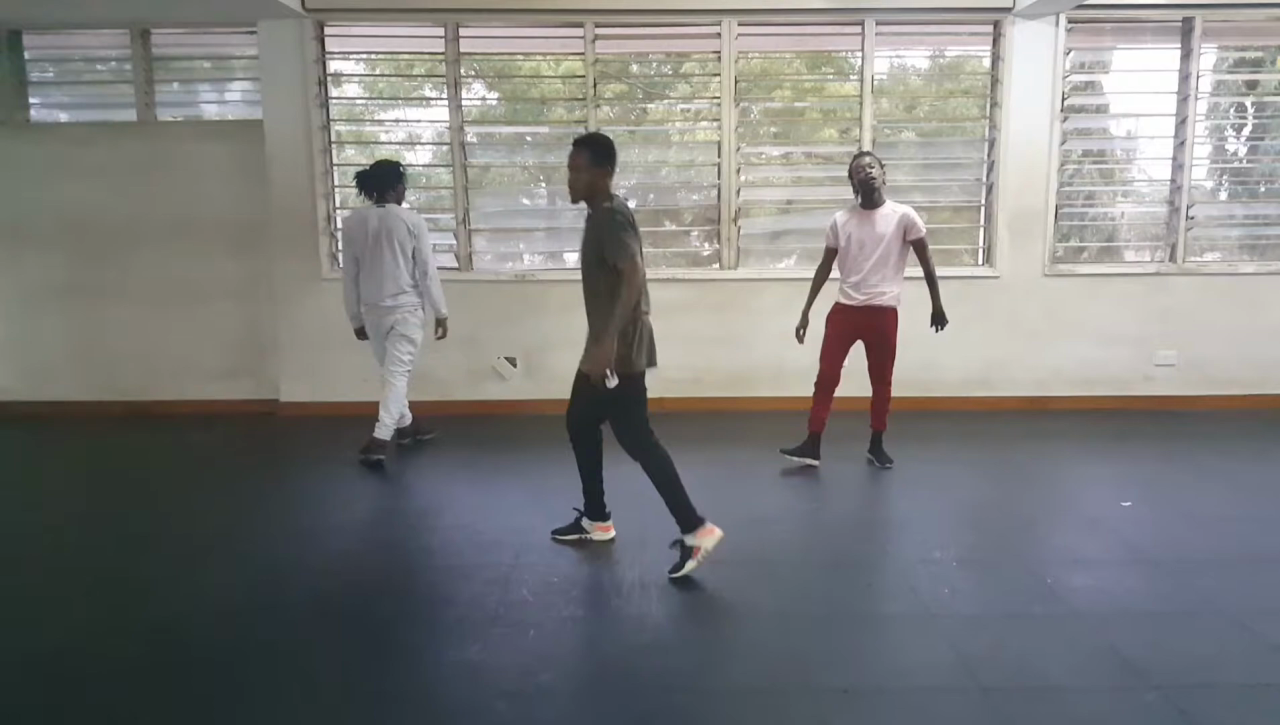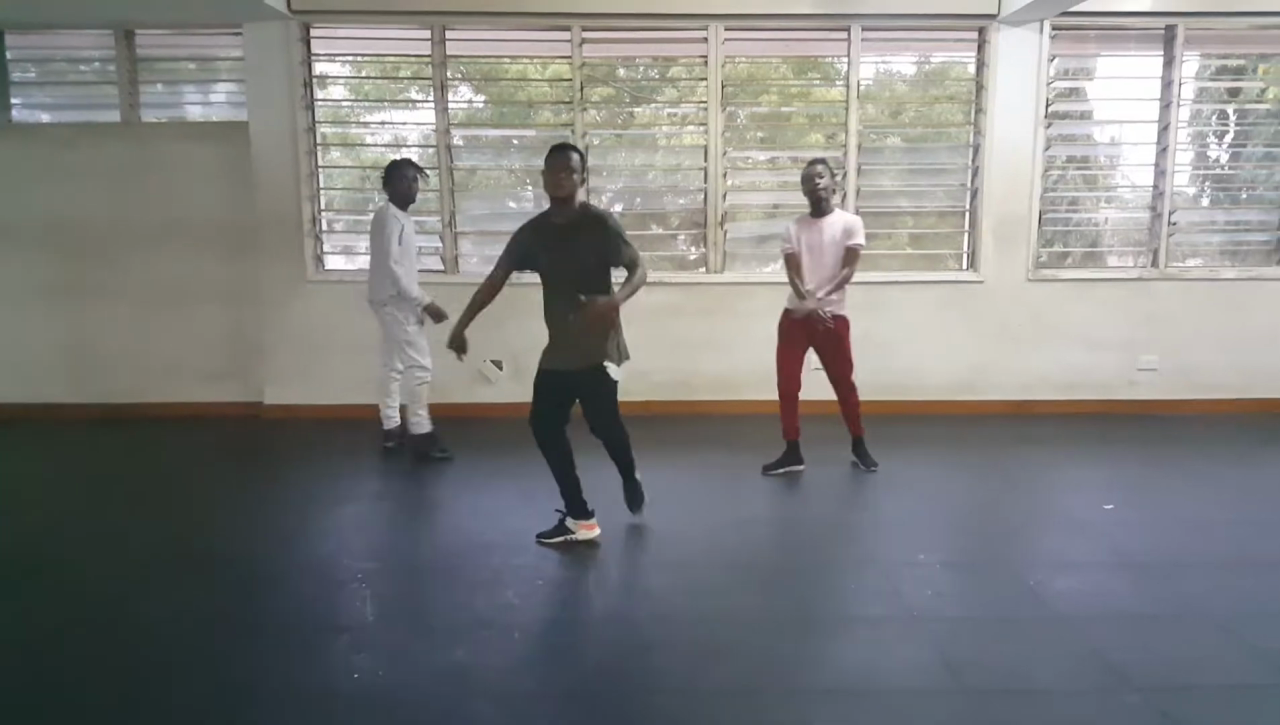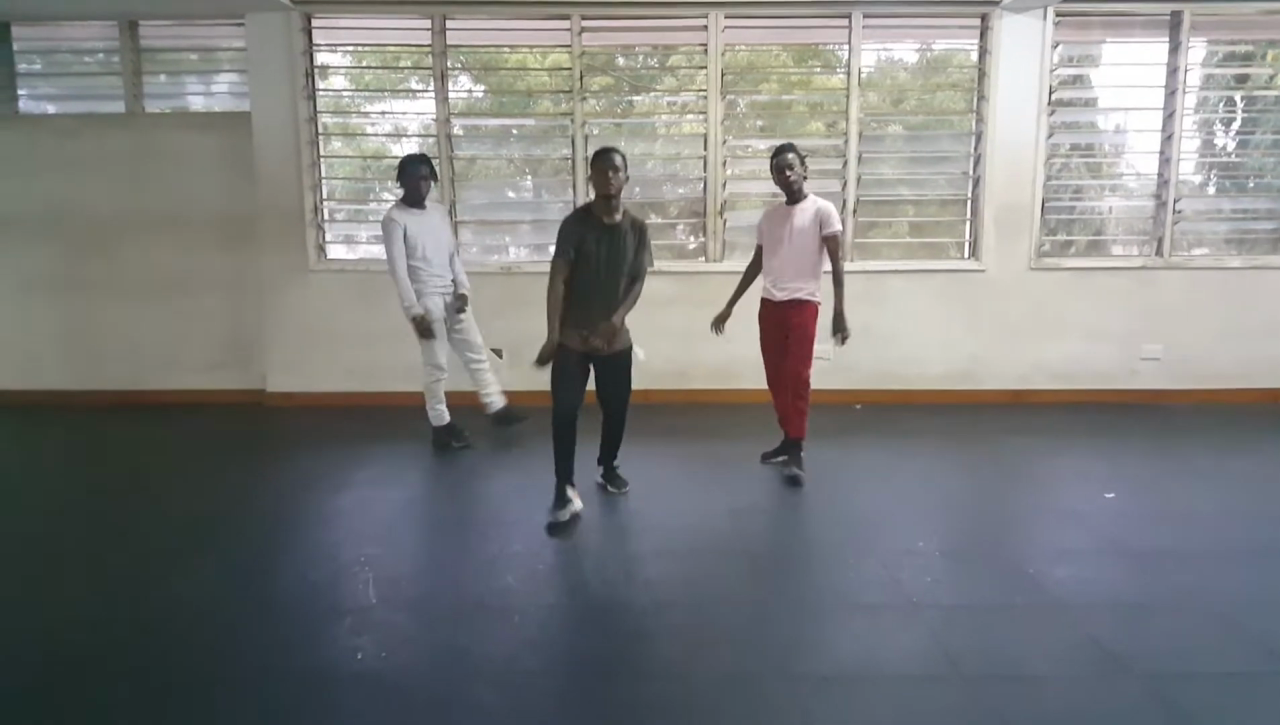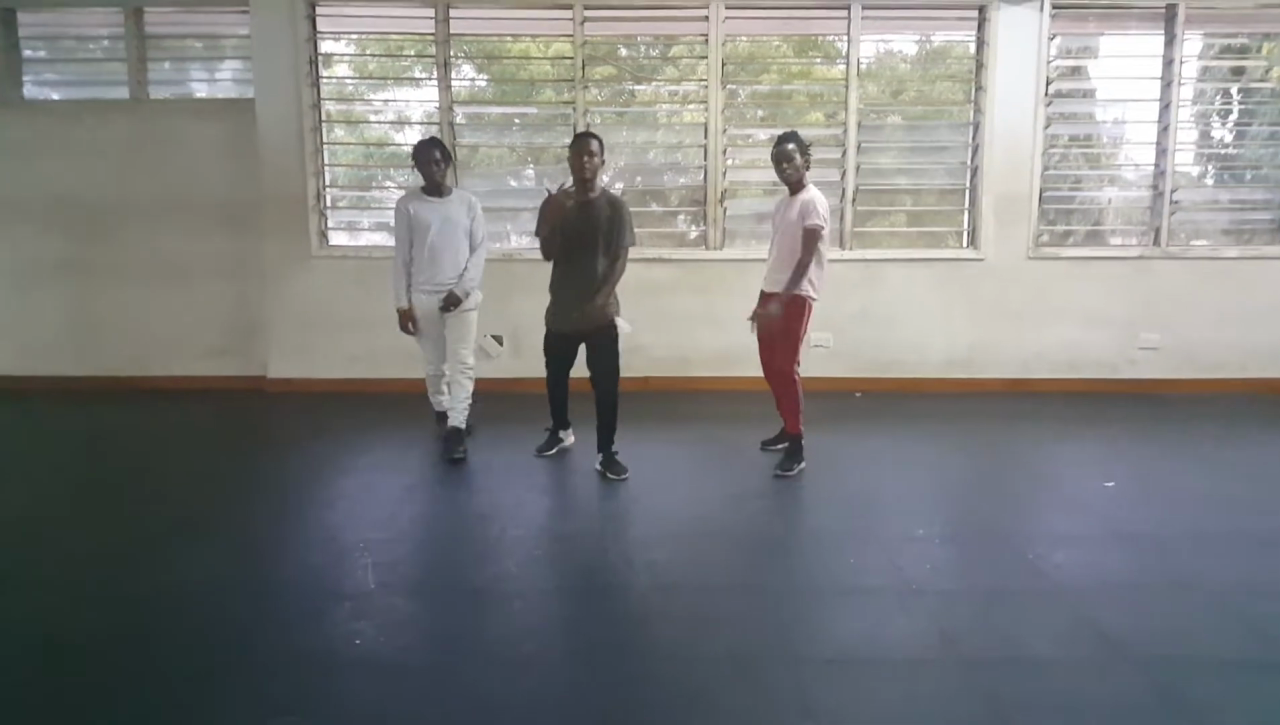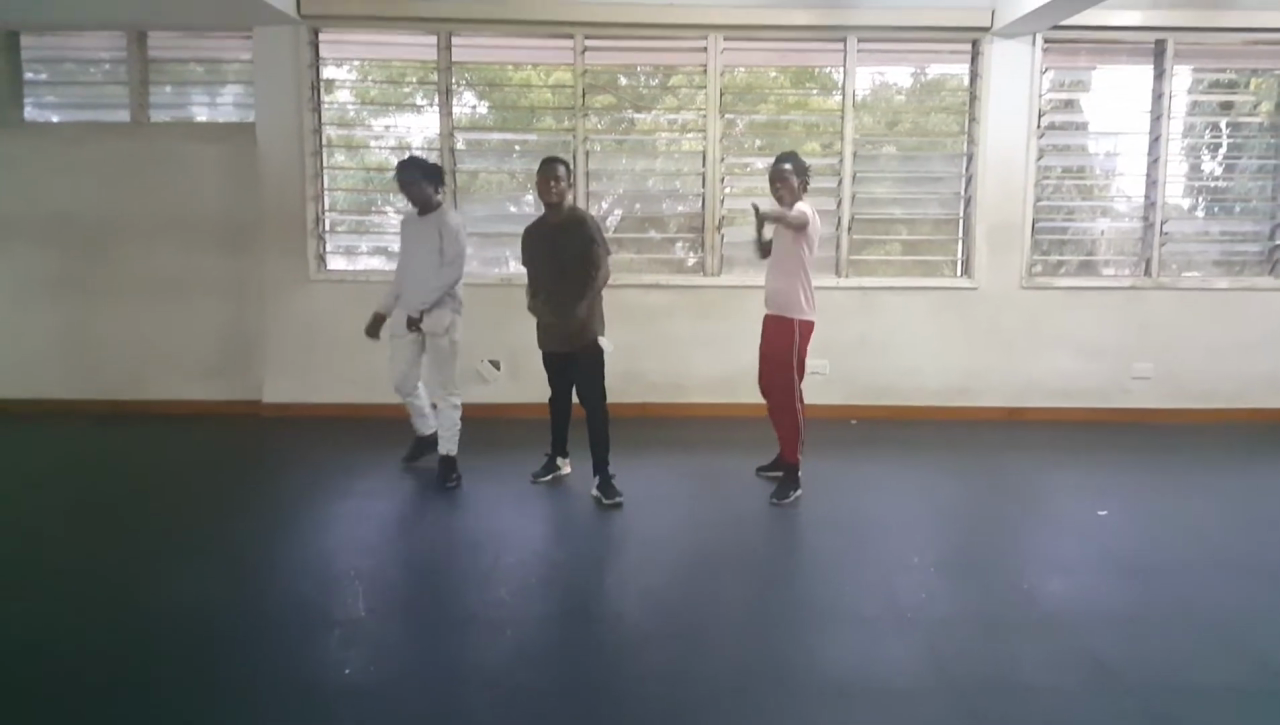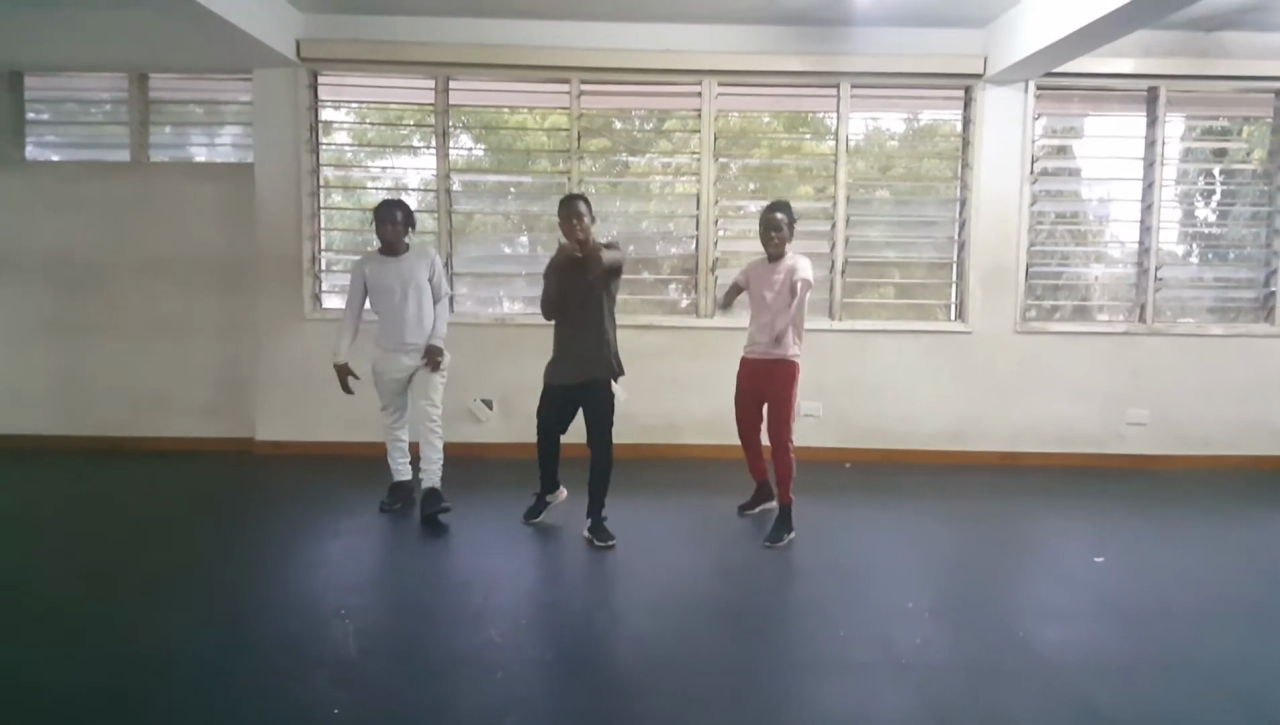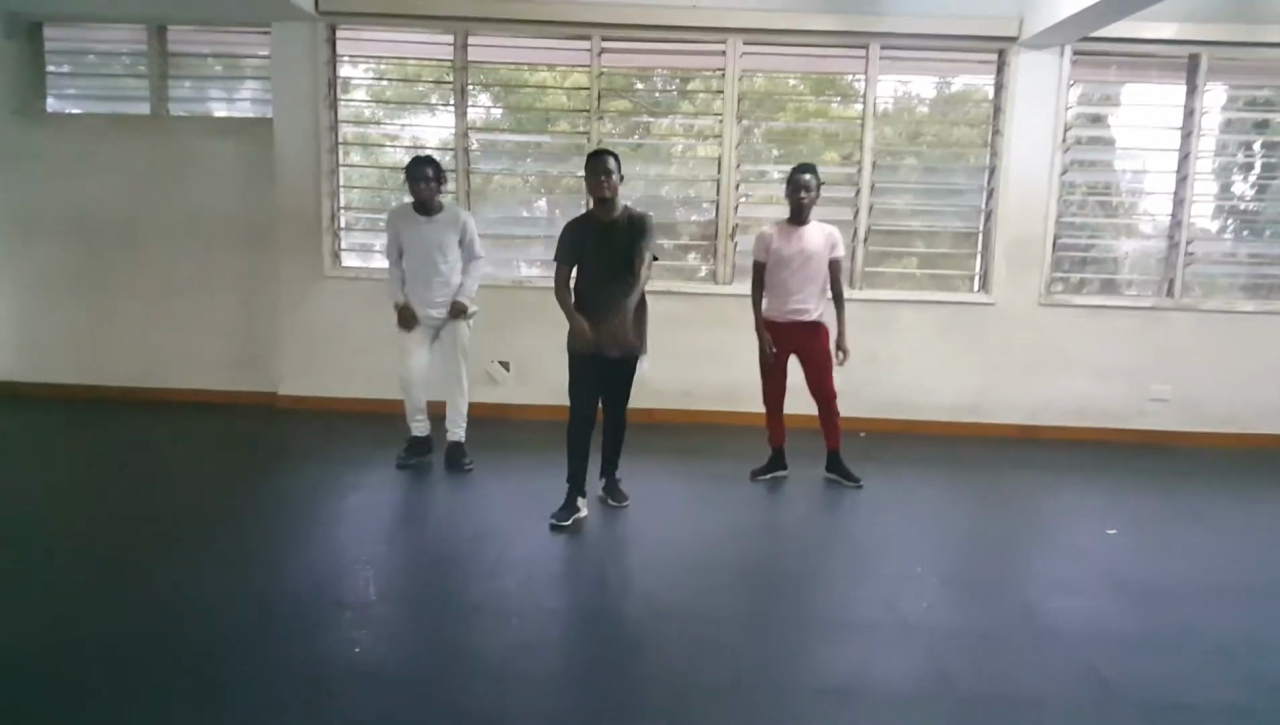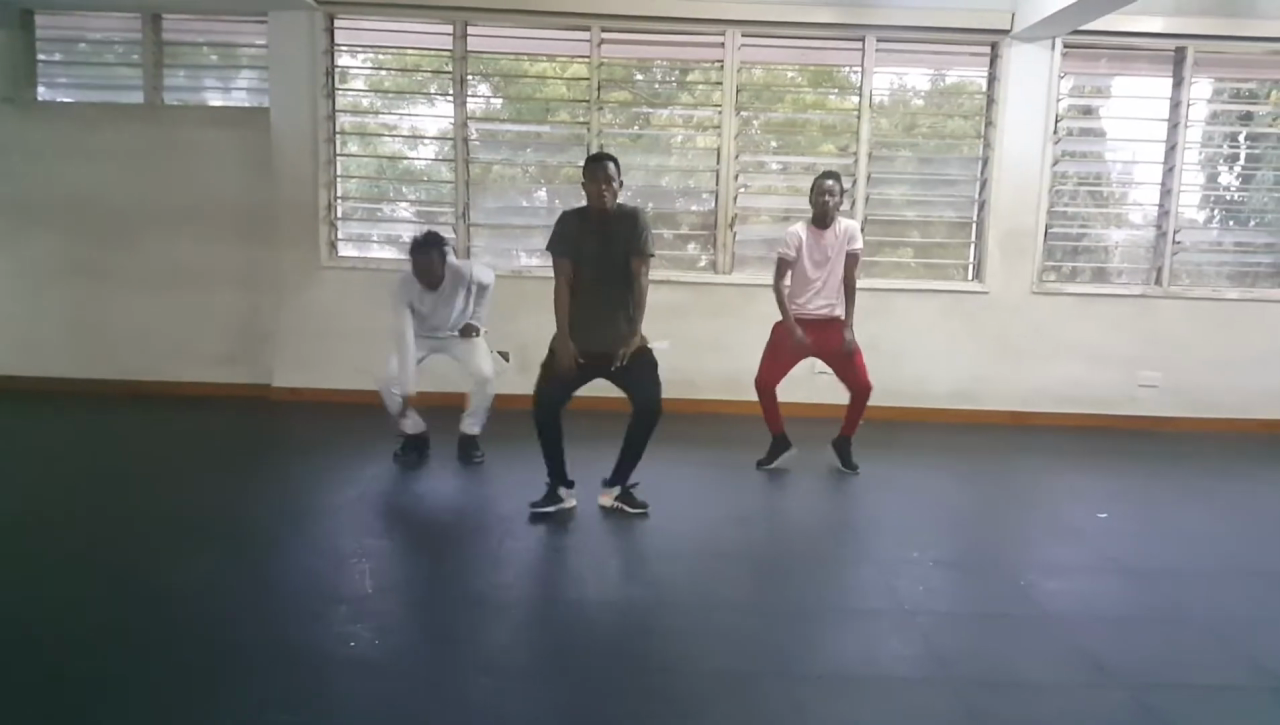
dt=0.5s
person 1, frame 1
left shoulder: (611, 218)
right shoulder: (601, 217)
left elbow: (634, 277)
left wrist: (608, 343)
left hip: (618, 348)
right hip: (606, 345)
left knee: (635, 437)
right knee: (580, 424)
left ankle: (694, 529)
right ankle: (595, 518)
person 1, frame 2
left shoulder: (601, 224)
right shoulder: (532, 232)
left elbow: (638, 270)
right elbow: (496, 279)
left wrist: (615, 299)
right wrist: (461, 325)
left hip: (597, 345)
right hip: (558, 348)
left knee: (604, 423)
right knee: (544, 425)
left ankle: (631, 482)
right ankle: (580, 517)
person 1, frame 3
left shoulder: (637, 229)
right shoulder: (575, 223)
left elbow: (637, 281)
right elbow: (557, 281)
left wrist: (617, 320)
right wrist: (552, 338)
left hip: (613, 334)
right hip: (573, 334)
left knee: (616, 406)
right knee: (565, 407)
left ankle: (607, 465)
right ankle: (566, 493)
person 1, frame 4
left shoulder: (615, 206)
right shoulder: (557, 203)
left elbow: (621, 258)
right elbow: (547, 254)
left wrist: (602, 299)
right wrist: (554, 218)
left hip: (601, 310)
right hip: (562, 308)
left knee: (606, 383)
right knee: (556, 375)
left ankle: (606, 453)
right ankle: (561, 430)
person 1, frame 5
left shoulder: (584, 223)
right shoulder: (533, 232)
left elbow: (601, 271)
right elbow: (533, 279)
left wrist: (582, 311)
right wrist: (535, 301)
left hip: (585, 328)
right hip: (552, 329)
left knee: (594, 401)
right knee: (559, 396)
left ankle: (602, 476)
right ankle: (559, 458)
person 1, frame 6
left shoulder: (607, 256)
right shoulder: (559, 264)
left elbow: (617, 257)
right elbow: (548, 312)
left wrist: (598, 256)
right wrist: (556, 265)
left hip: (598, 365)
right hip: (563, 365)
left knee: (601, 443)
right knee: (547, 431)
left ankle: (595, 519)
right ankle: (549, 490)
person 1, frame 7
left shoulder: (639, 222)
right shoulder: (576, 228)
left elbow: (642, 269)
right elbow: (561, 282)
left wrist: (627, 309)
right wrist: (575, 319)
left hip: (625, 335)
right hip: (586, 336)
left knee: (616, 412)
right knee: (581, 414)
left ankle: (608, 477)
right ankle: (575, 495)
person 1, frame 8
left shoulder: (634, 220)
right shoulder: (569, 223)
left elbow: (640, 279)
right elbow: (562, 282)
left wrist: (635, 333)
right wrist: (562, 338)
left hip: (622, 337)
right hip: (579, 338)
left knee: (650, 406)
right knee: (546, 403)
left ankle: (617, 486)
right ankle: (560, 486)
person 2, frame 1
left shoulder: (904, 216)
right shoulder: (841, 220)
left elbow: (925, 262)
right elbow: (825, 266)
left wrist: (937, 305)
right wrist: (806, 311)
left hip: (883, 311)
right hip: (846, 309)
left knee: (881, 381)
right knee: (826, 375)
left ankle: (876, 445)
right ankle: (812, 445)
person 2, frame 2
left shoulder: (849, 223)
right shoulder: (793, 227)
left elbow: (847, 271)
right elbow: (794, 275)
left wrist: (819, 301)
right wrist: (810, 305)
left hip: (833, 315)
right hip: (795, 315)
left knee: (844, 384)
right knee: (787, 385)
left ankle: (859, 446)
right ankle: (792, 453)
person 2, frame 3
left shoulder: (822, 210)
right shoulder: (769, 216)
left elbow: (836, 262)
right elbow: (756, 264)
left wrist: (839, 311)
right wrist: (729, 306)
left hip: (802, 302)
right hip: (770, 303)
left knee: (797, 374)
right knee: (775, 376)
left ankle: (796, 452)
right ankle: (788, 441)
person 2, frame 4
left shoulder: (812, 201)
right shoulder: (783, 203)
left elbow: (807, 257)
left wrist: (780, 301)
left hip: (795, 297)
right hip: (770, 293)
left knee: (785, 367)
right knee: (770, 367)
left ankle: (796, 447)
right ankle: (789, 429)
person 2, frame 5
left shoulder: (804, 212)
right shoulder: (784, 219)
left elbow: (791, 221)
right elbow: (764, 252)
left wrist: (768, 215)
right wrist: (762, 220)
left hip: (795, 317)
right hip: (774, 314)
left knee: (789, 392)
right knee: (769, 386)
left ankle: (792, 474)
right ankle: (786, 455)
person 2, frame 6
left shoulder: (799, 265)
right shoulder: (752, 268)
left elbow: (798, 297)
right elbow: (727, 299)
left wrist: (782, 329)
right wrist: (727, 295)
left hip: (782, 361)
right hip: (752, 359)
left knee: (781, 436)
right knee: (747, 429)
left ankle: (785, 517)
right ankle: (764, 491)
person 2, frame 7
left shoulder: (829, 235)
right shoulder: (768, 236)
left elbow: (836, 287)
right elbow: (757, 287)
left wrist: (841, 333)
right wrist: (760, 331)
left hip: (812, 327)
right hip: (775, 325)
left knee: (825, 395)
right knee: (772, 395)
left ankle: (834, 462)
right ankle: (777, 459)
person 2, frame 8
left shoulder: (850, 230)
right shoulder: (795, 233)
left elbow: (849, 280)
right elbow: (779, 283)
left wrist: (848, 328)
right wrist: (791, 327)
left hip: (831, 323)
right hip: (796, 322)
left knee: (862, 386)
right knee: (764, 382)
left ankle: (843, 443)
right ankle: (780, 441)
person 3, frame 1
left shoulder: (352, 222)
right shoulder: (413, 221)
left elbow: (350, 275)
right elbow: (427, 272)
left wrist: (356, 319)
right wrist: (440, 313)
left hip: (372, 310)
right hip: (406, 309)
left knee: (390, 369)
right knee: (397, 372)
left ankle: (404, 424)
right ankle: (379, 440)
person 3, frame 2
left shoulder: (399, 216)
right shoulder: (390, 216)
right elbow: (392, 266)
left wrist: (418, 302)
right wrist: (424, 302)
left hip: (391, 301)
right hip: (395, 303)
left knee: (393, 366)
right knee: (419, 365)
left ankle: (391, 428)
right ankle: (421, 435)
person 3, frame 3
left shoulder: (439, 212)
right shoulder: (394, 219)
right elbow: (398, 270)
left wrist: (463, 289)
right wrist: (415, 312)
left hip: (451, 297)
right hip: (424, 302)
left knee: (476, 352)
right knee: (436, 366)
left ankle: (498, 408)
right ankle: (441, 425)
person 3, frame 4
left shoulder: (469, 203)
right shoulder: (407, 205)
left elbow: (479, 250)
right elbow: (402, 257)
left wrist: (462, 290)
right wrist: (402, 305)
left hip: (461, 296)
right hip: (424, 297)
left knee: (462, 363)
right knee: (435, 365)
left ankle: (456, 429)
right ankle: (442, 412)
person 3, frame 5
left shoulder: (448, 221)
right shoulder: (408, 222)
left elbow: (453, 271)
left wrist: (419, 309)
right wrist: (383, 310)
left hip: (440, 315)
right hip: (407, 315)
left knee: (444, 388)
right knee: (403, 380)
left ankle: (447, 457)
right ankle: (427, 432)
person 3, frame 6
left shoulder: (427, 258)
right shoulder: (364, 267)
left elbow: (442, 300)
right elbow: (352, 313)
left wrist: (437, 341)
right wrist: (341, 359)
left hip: (427, 354)
right hip: (389, 356)
left knee: (430, 417)
right knee: (394, 421)
left ankle: (431, 489)
right ankle: (402, 483)
person 3, frame 7
left shoulder: (460, 219)
right shoulder: (397, 218)
left elbow: (476, 260)
right elbow: (395, 264)
left wrist: (465, 297)
right wrist: (399, 304)
left hip: (454, 310)
right hip: (417, 312)
left knee: (455, 376)
right knee: (411, 374)
left ankle: (455, 442)
right ankle: (419, 436)
person 3, frame 8
left shoulder: (464, 271)
right shoulder: (404, 287)
left elbow: (488, 280)
right elbow: (405, 336)
left wrist: (475, 320)
right wrist: (406, 390)
left hip: (458, 333)
right hip: (421, 335)
left knee: (485, 375)
right knee: (389, 384)
left ankle: (469, 436)
right ankle: (415, 435)
